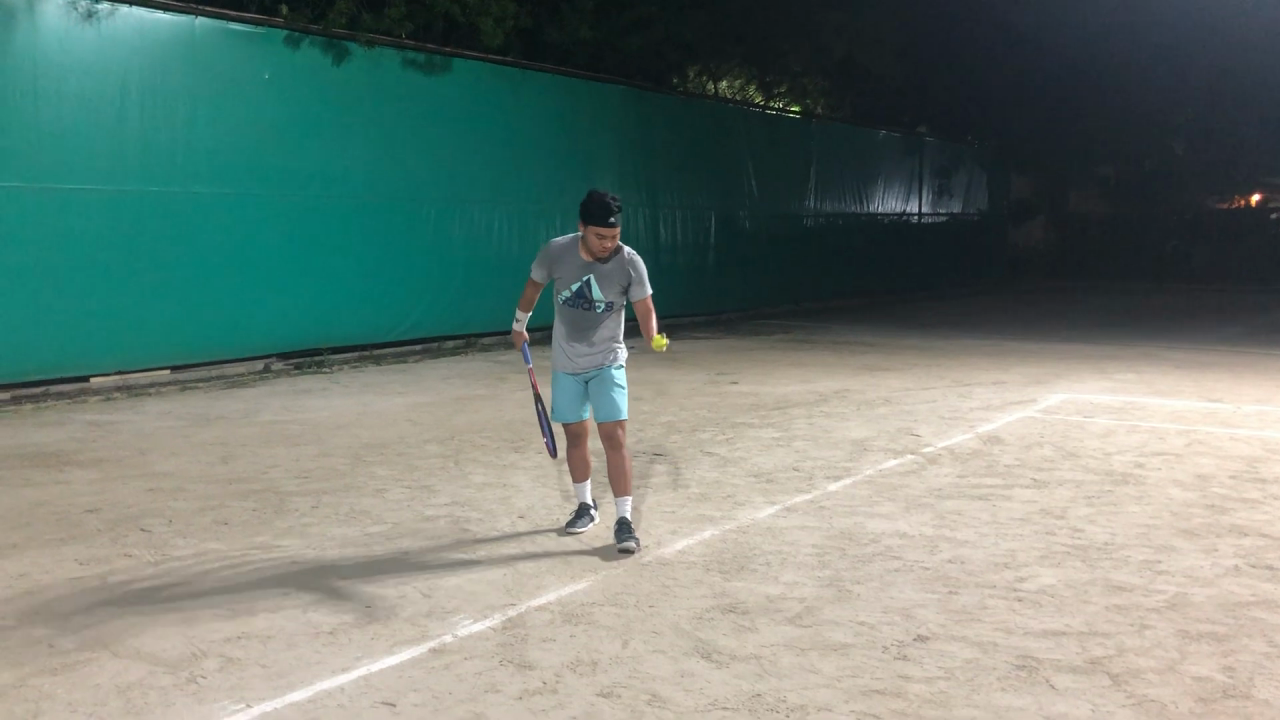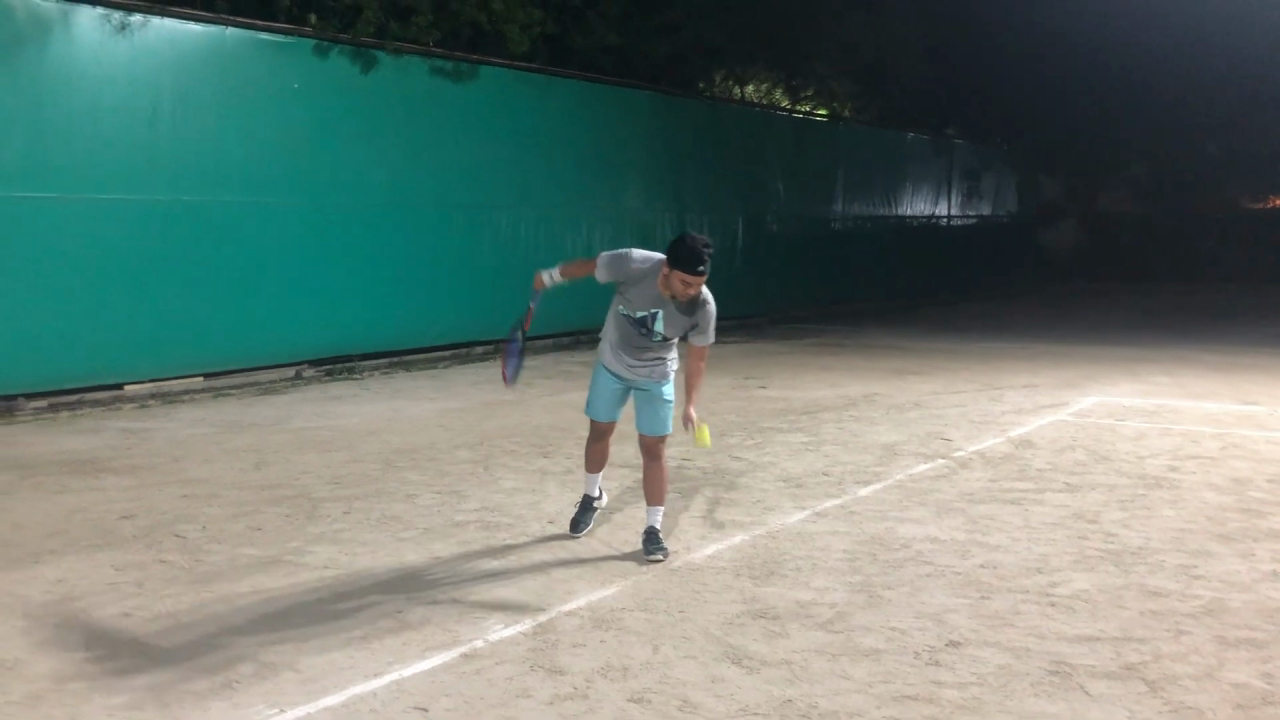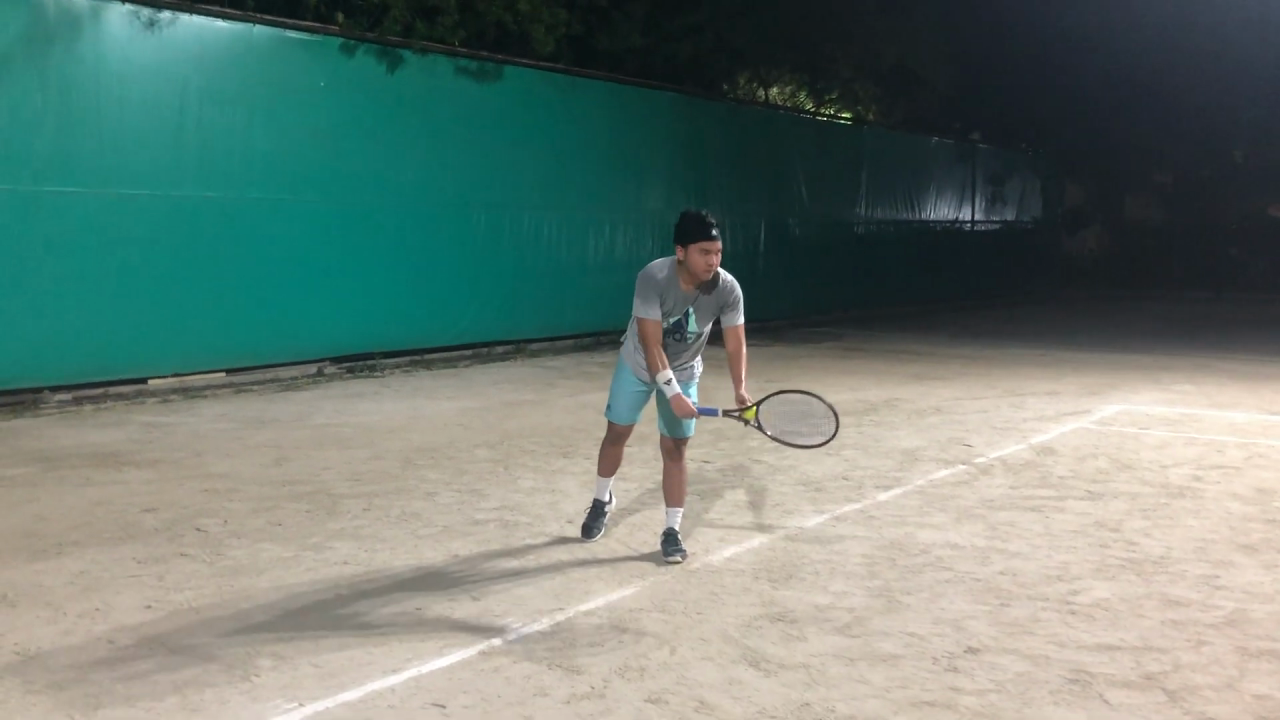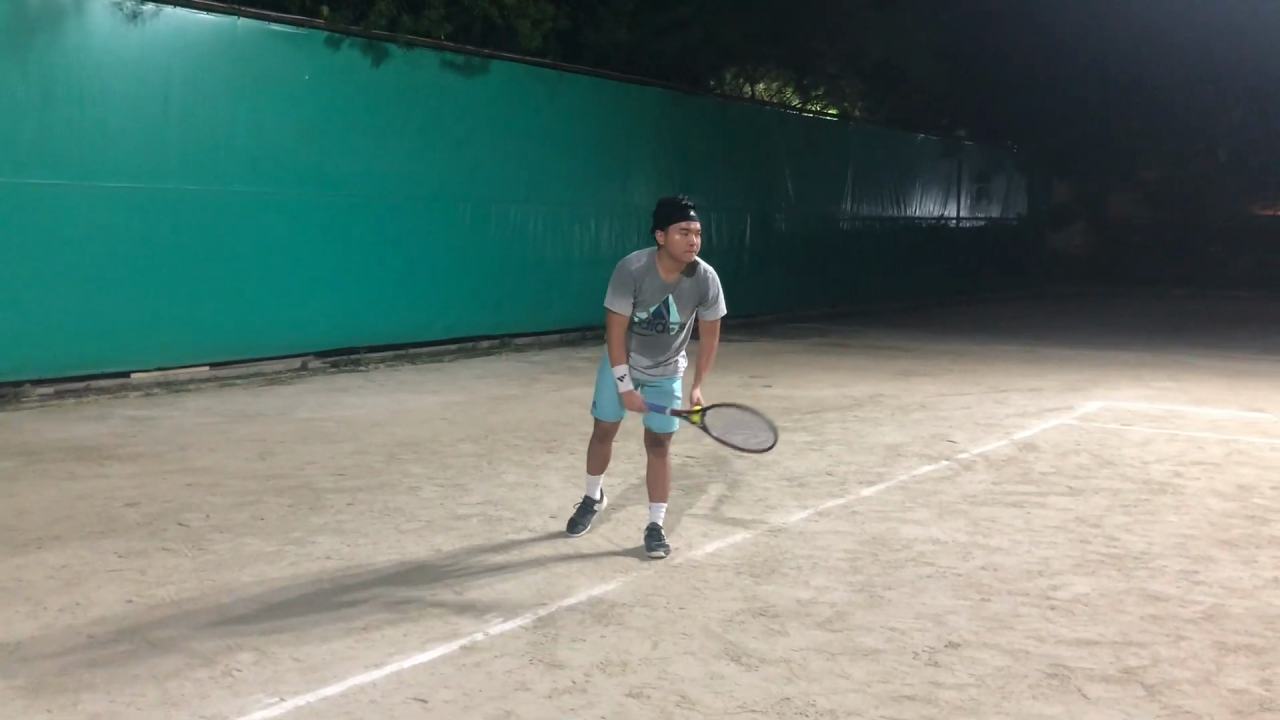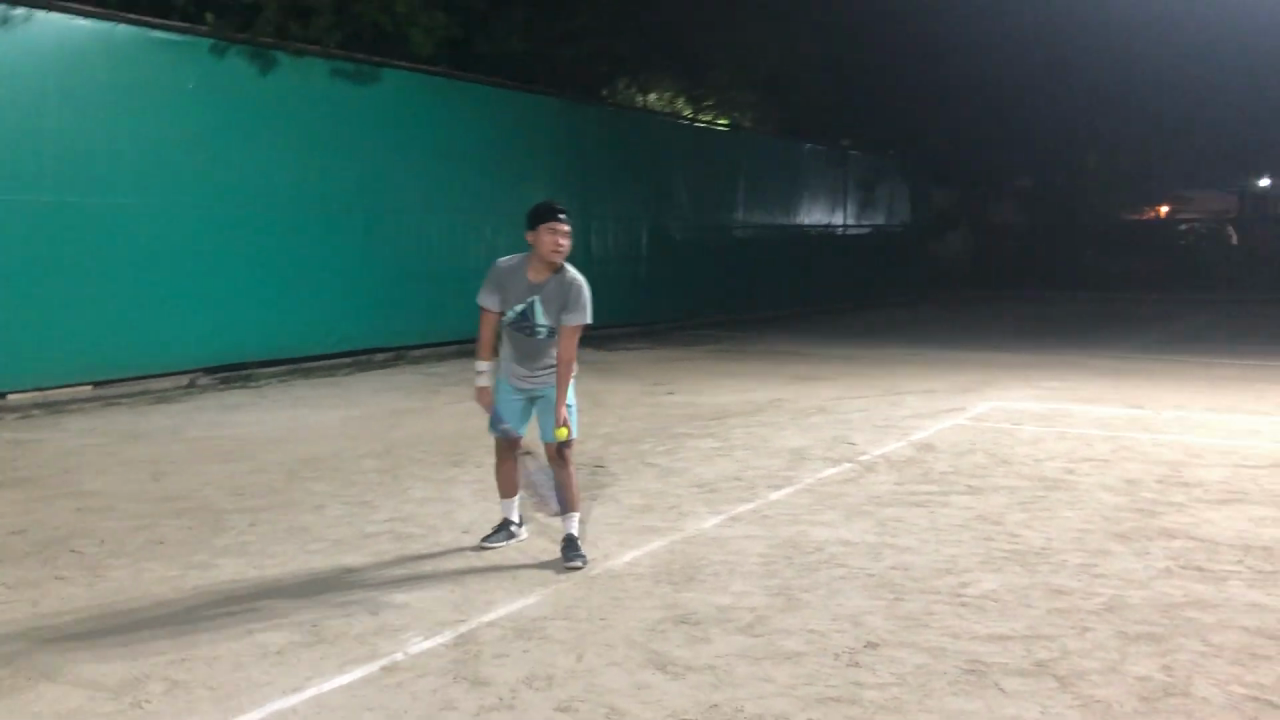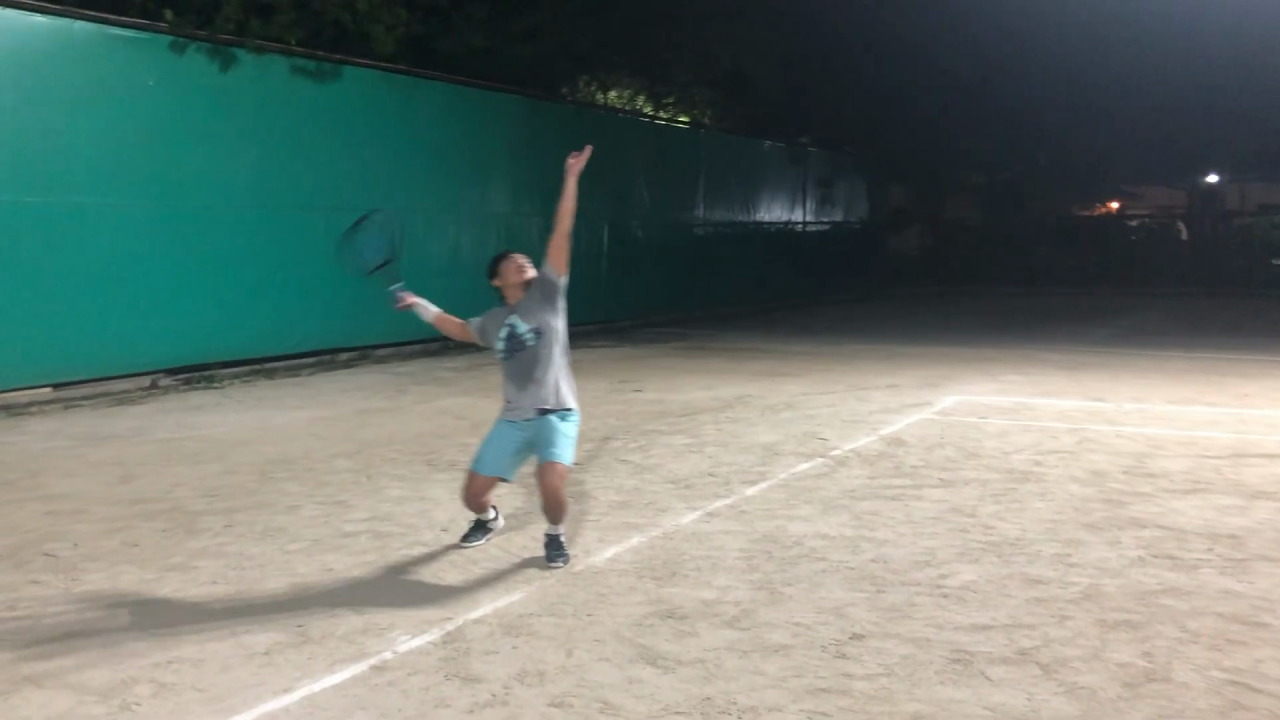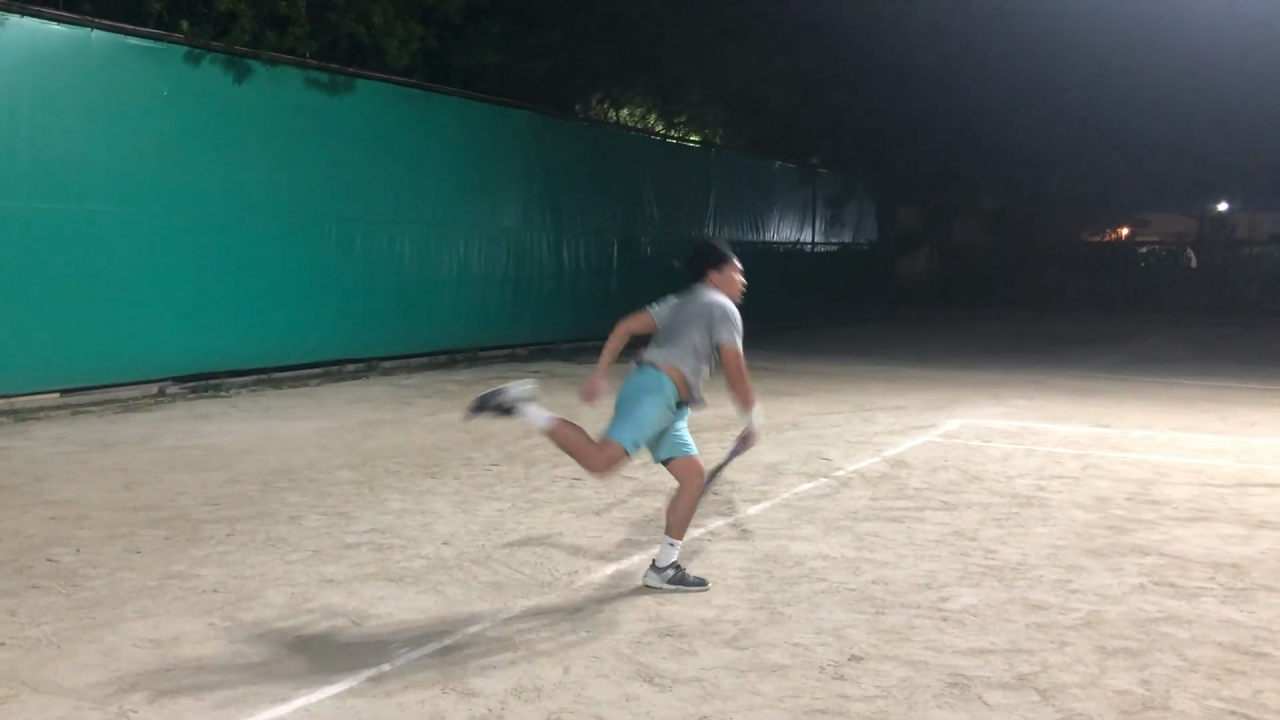
dt=0.7s
person 1, frame 1
left shoulder: (630, 263)
right shoulder: (555, 252)
left elbow: (645, 309)
right elbow: (533, 286)
left wrist: (652, 335)
right wrist: (519, 323)
left hip: (607, 363)
right hip: (566, 364)
left knee: (614, 437)
right knee: (575, 435)
left ankle: (624, 520)
right ankle: (586, 506)
person 1, frame 2
left shoulder: (703, 306)
right shoulder: (633, 265)
left elbow: (698, 357)
right elbow: (588, 266)
left wrist: (690, 404)
right wrist: (550, 276)
left hip: (657, 374)
right hip: (612, 363)
left knee: (653, 448)
right knee: (599, 432)
left ankle: (653, 529)
right ankle: (592, 497)
person 1, frame 3
left shoulder: (727, 289)
right shoulder: (653, 278)
left elbow: (735, 342)
right elbow: (652, 345)
left wrist: (740, 387)
right wrist: (672, 394)
left hip: (684, 374)
right hip: (636, 366)
left knee: (674, 450)
right knee: (616, 434)
left ankle: (671, 531)
right ankle: (602, 501)
person 1, frame 4
left shoulder: (706, 280)
right shoulder: (630, 269)
left elbow: (709, 335)
right elbow: (616, 331)
left wrist: (698, 385)
right wrist: (624, 385)
left hip: (666, 372)
right hip: (622, 364)
left knee: (659, 445)
right knee: (603, 432)
left ankle: (655, 527)
right ankle: (592, 498)
person 1, frame 5
left shoulder: (574, 284)
right shoulder: (503, 272)
left elbow: (568, 346)
right elbow: (488, 327)
left wrist: (562, 402)
right wrist: (483, 380)
left hip: (553, 381)
right hip: (510, 379)
left knee: (559, 455)
right knee: (505, 448)
left ankle: (571, 536)
right ankle: (512, 522)
person 1, frame 6
left shoulder: (547, 294)
right shoulder: (496, 320)
left elbow: (562, 233)
right elbow: (461, 329)
left wrist: (571, 177)
right wrist: (420, 305)
left hip: (556, 415)
right hip: (515, 421)
left knee: (551, 482)
right knee: (474, 491)
left ankle: (554, 535)
right ankle: (489, 517)
person 1, frame 7
left shoulder: (679, 303)
right shoulder: (721, 310)
left elbow: (627, 325)
right elbow: (735, 371)
left wrist: (601, 373)
right wrist: (753, 418)
left hip: (667, 404)
right hip: (654, 390)
left knee: (694, 478)
right knee: (598, 460)
left ankle: (665, 565)
right ankle: (521, 400)
